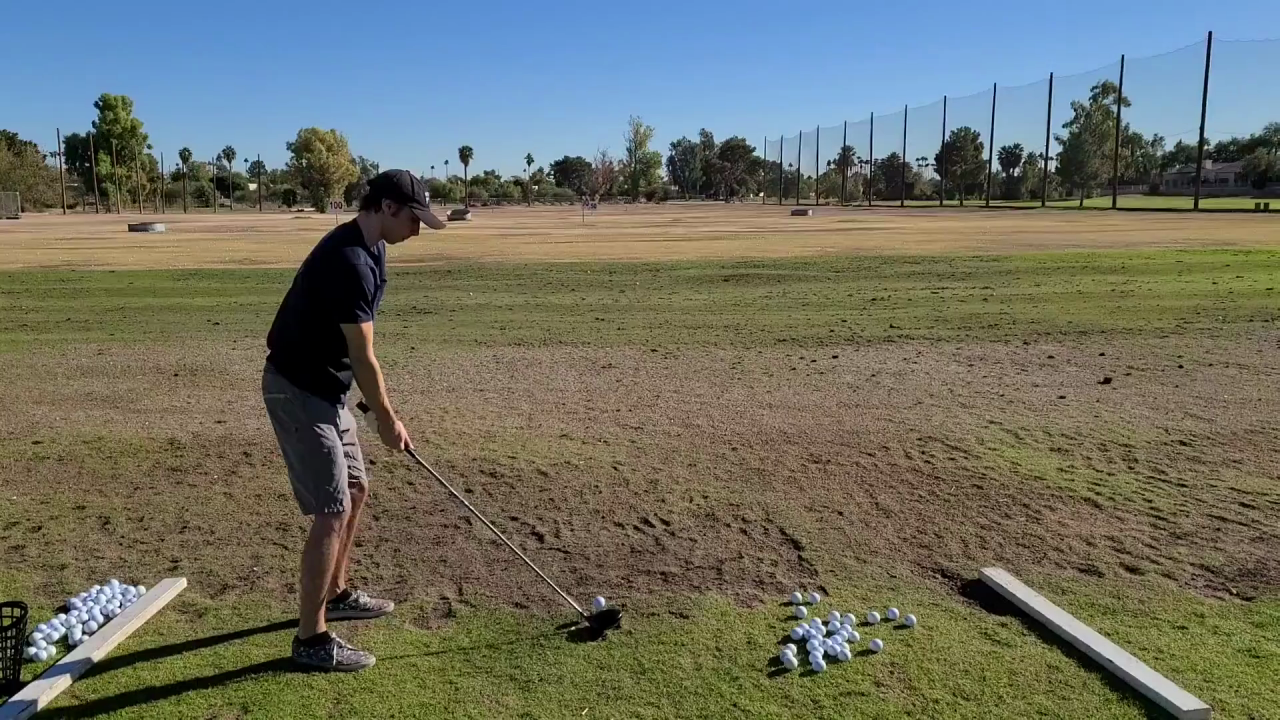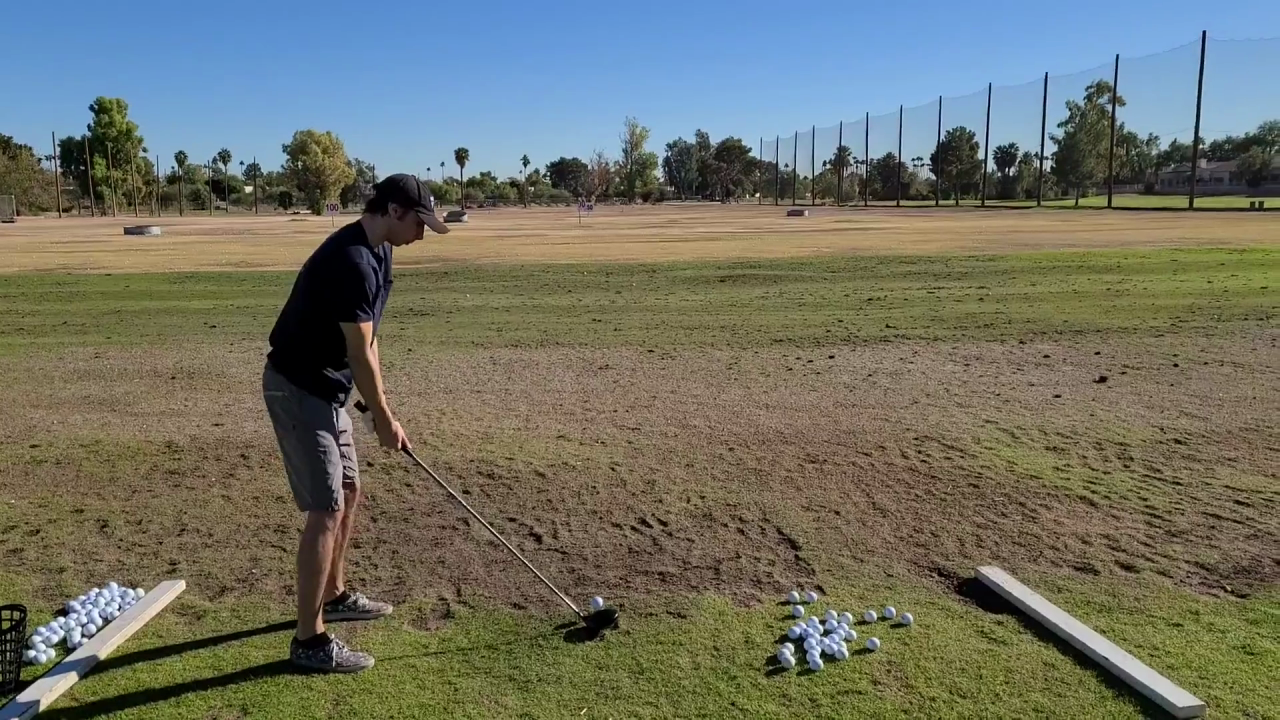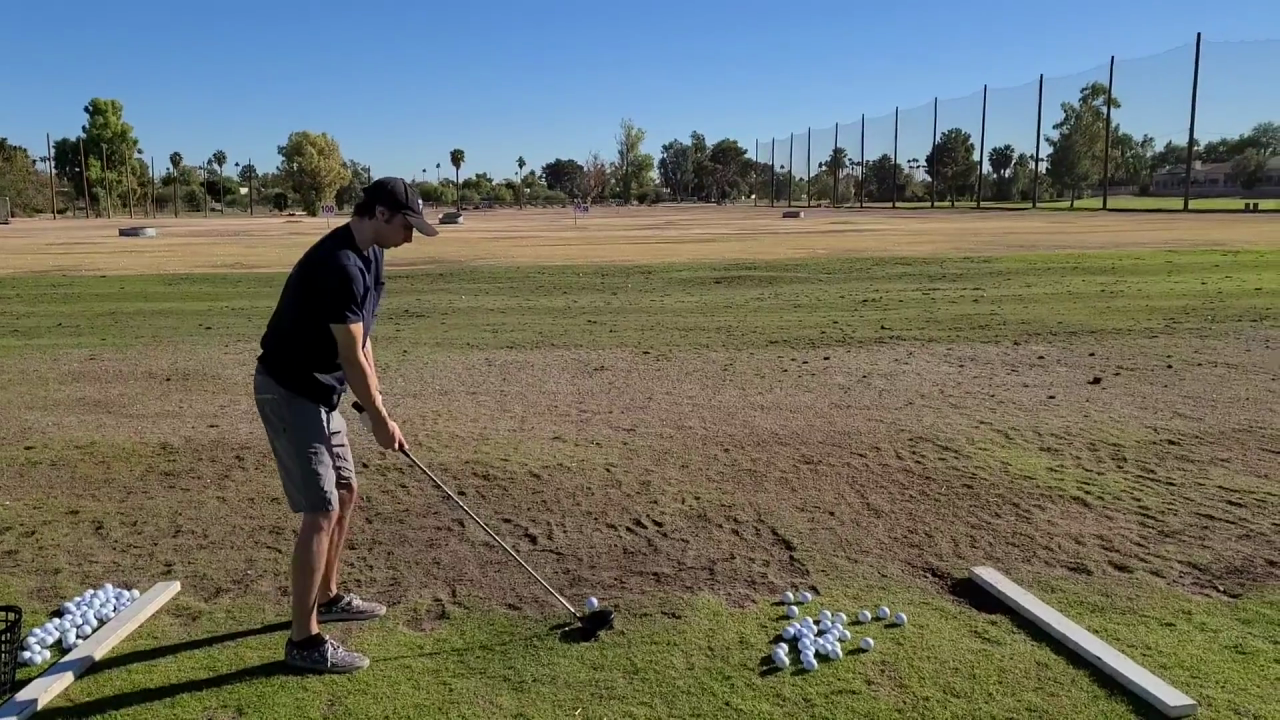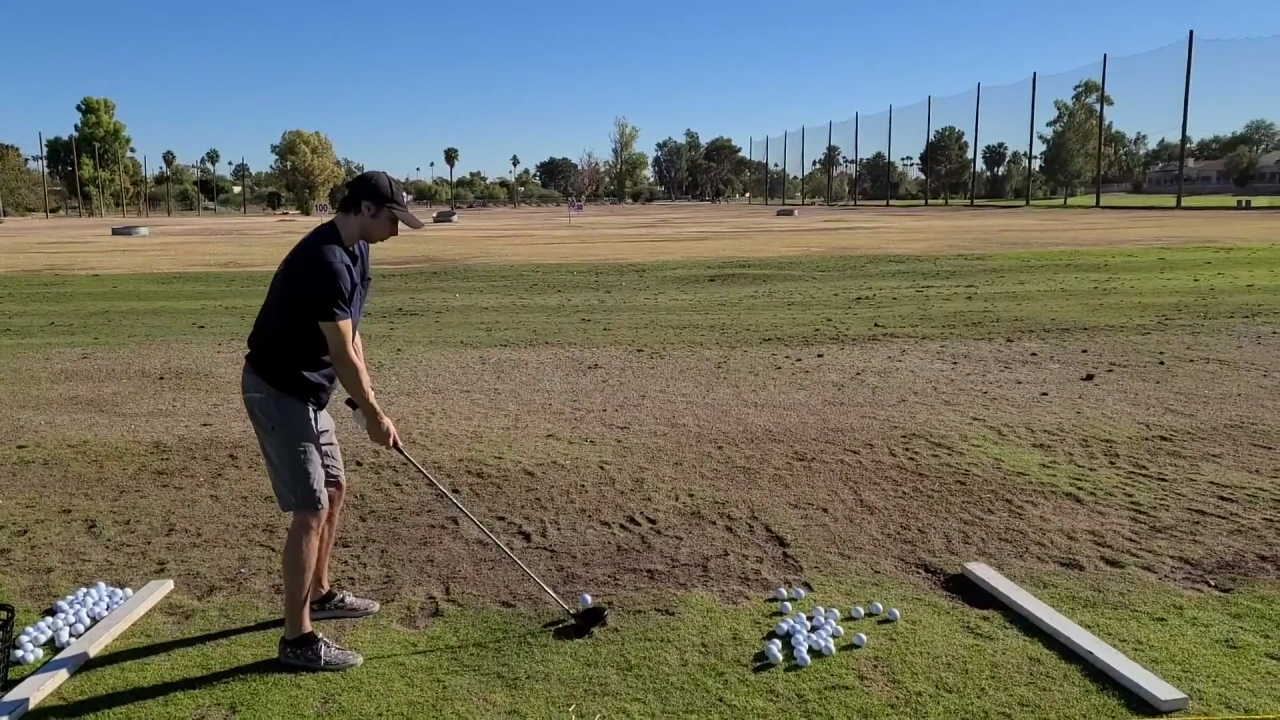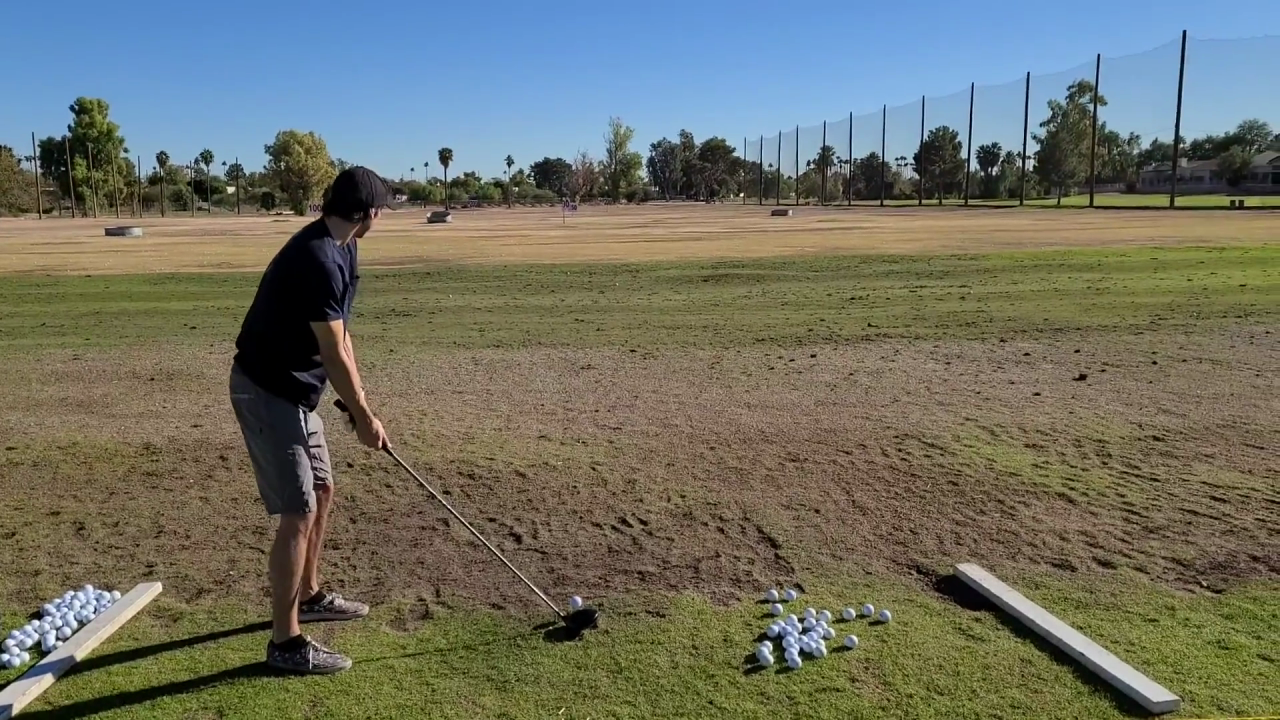
dt=0.5s
person 1, frame 1
left shoulder: (368, 248)
right shoulder: (349, 262)
right elbow: (362, 356)
left wrist: (377, 407)
right wrist: (388, 420)
left hip: (324, 388)
right hip: (300, 391)
left knee: (354, 491)
right knee: (333, 511)
left ankle: (336, 592)
right ankle: (311, 637)
person 1, frame 2
left shoulder: (376, 252)
right shoulder: (352, 262)
left elbow: (366, 341)
right elbow: (360, 354)
left wrist: (379, 406)
right wrist: (384, 419)
left hip: (324, 387)
right hip: (298, 389)
left knee: (348, 492)
right knee: (325, 510)
left ankle: (334, 594)
right ankle: (309, 639)
person 1, frame 3
left shoulder: (368, 255)
right shoulder: (339, 264)
left elbow: (361, 339)
right elbow: (351, 356)
left wrist: (376, 403)
right wrist: (380, 419)
left hip: (318, 389)
right hip: (290, 392)
left knee: (343, 493)
right knee: (321, 511)
left ankle: (327, 595)
right ankle: (304, 639)
person 1, frame 4
left shoulder: (354, 250)
right shoulder: (326, 261)
left elbow: (350, 334)
right elbow: (343, 353)
left wrist: (370, 400)
right wrist: (374, 416)
left hip: (307, 387)
right hip: (279, 390)
left knee: (334, 490)
right knee: (311, 509)
left ankle: (320, 593)
right ankle: (298, 638)
person 1, frame 5
left shoulder: (340, 249)
right shoulder: (317, 260)
left elbow: (340, 336)
right elbow: (333, 355)
left wrist: (359, 403)
right wrist: (364, 417)
left hip: (294, 388)
right hip: (268, 391)
left knee: (321, 492)
right knee: (299, 512)
left ankle: (309, 594)
right ankle: (285, 641)
